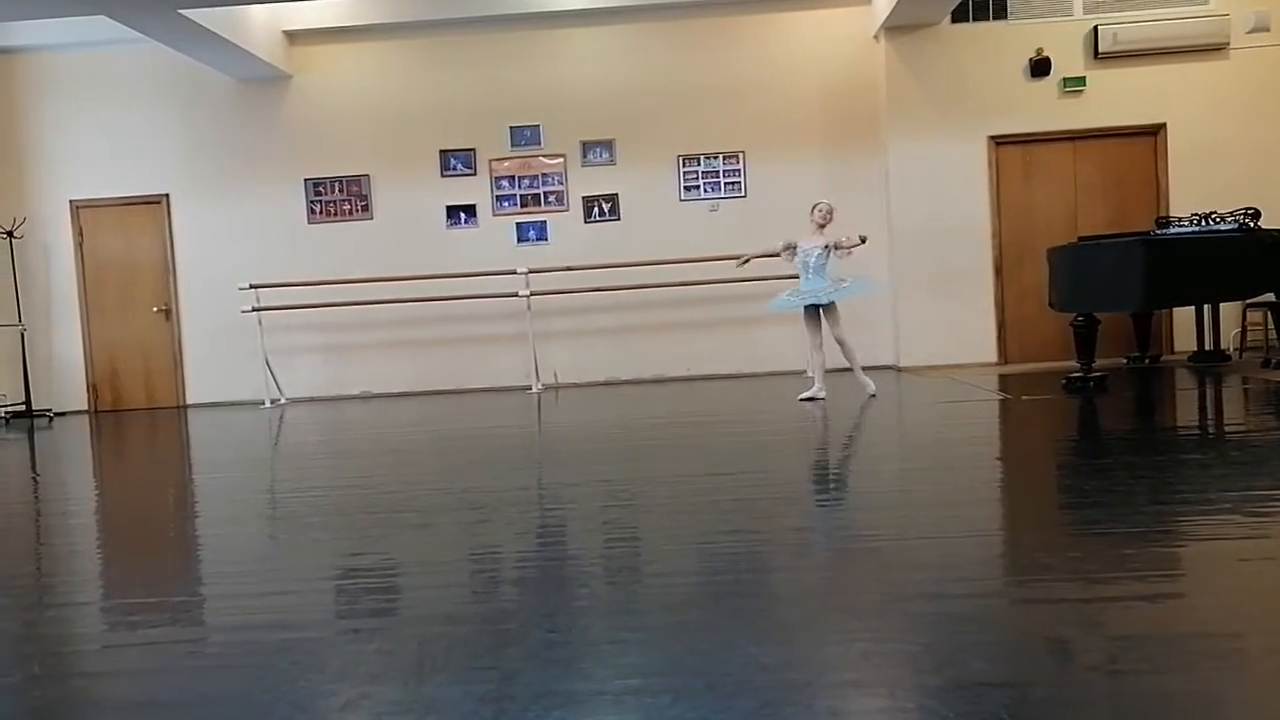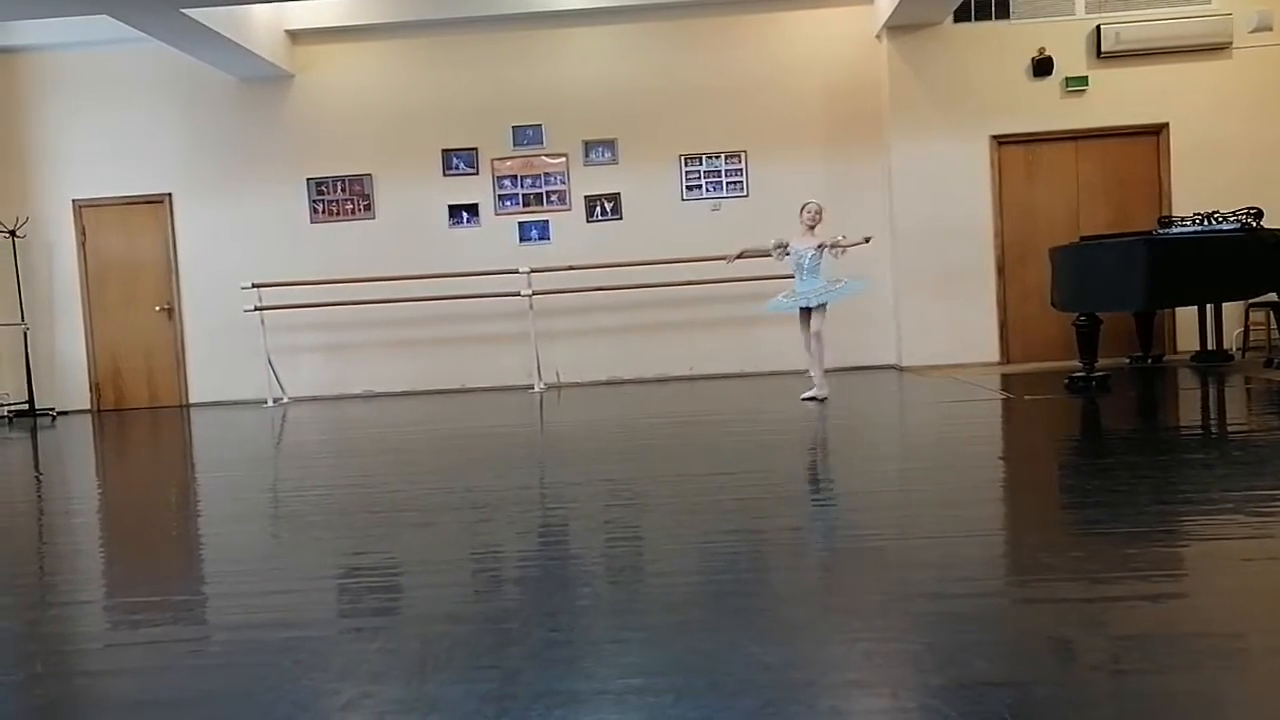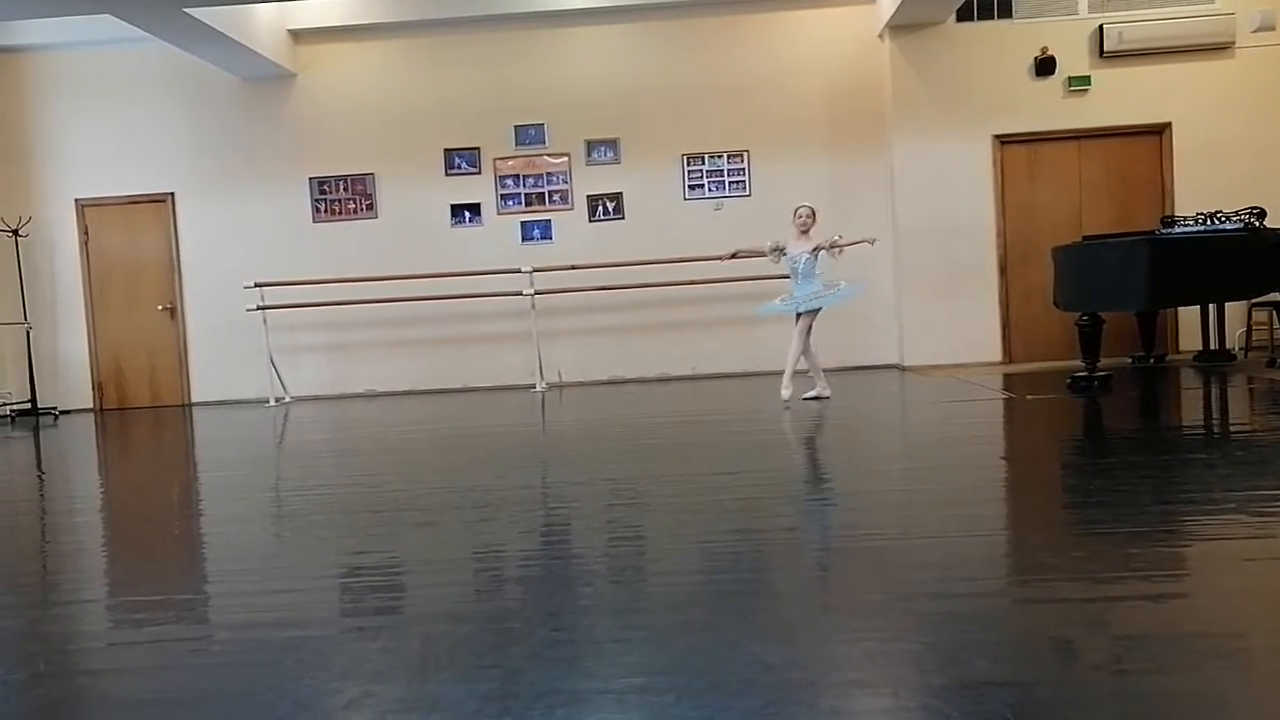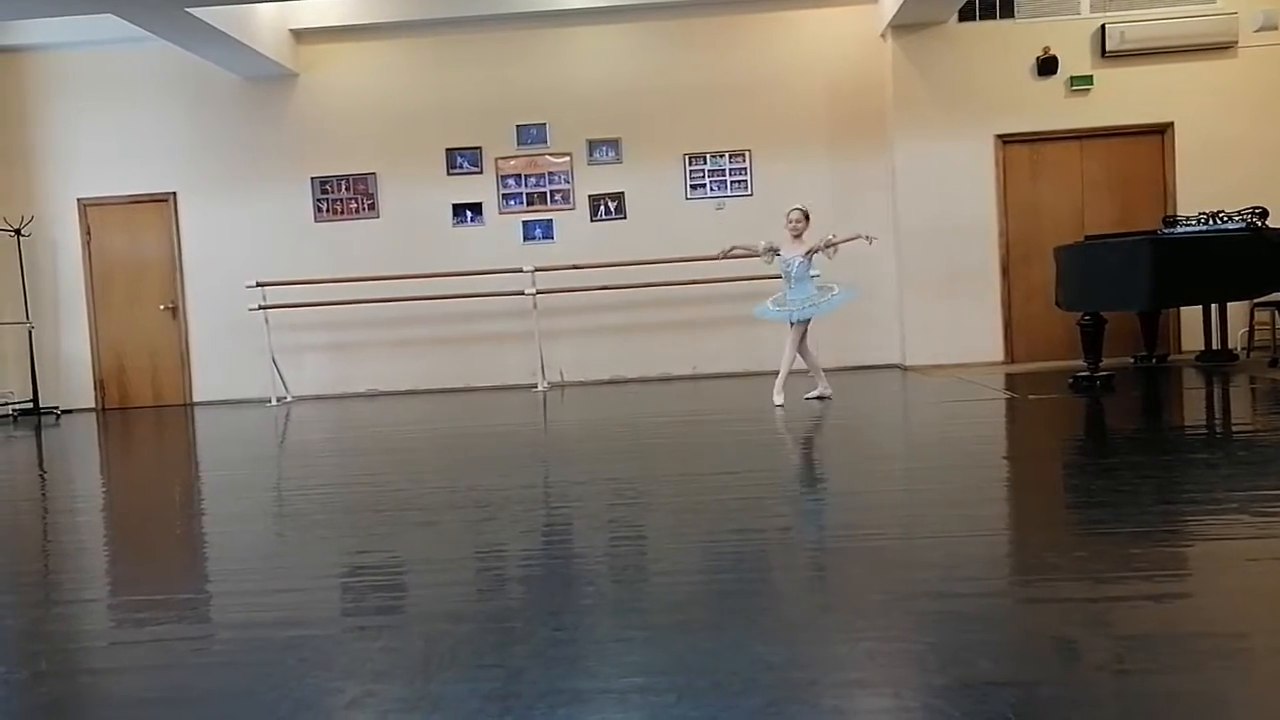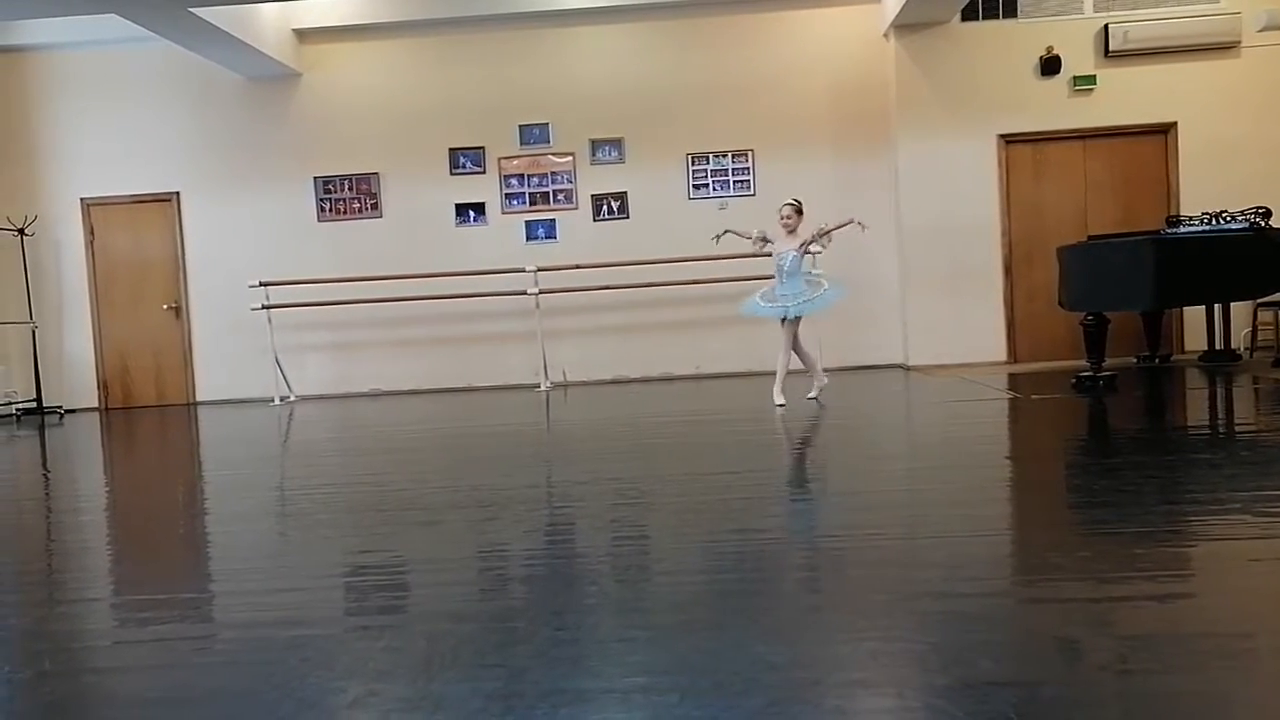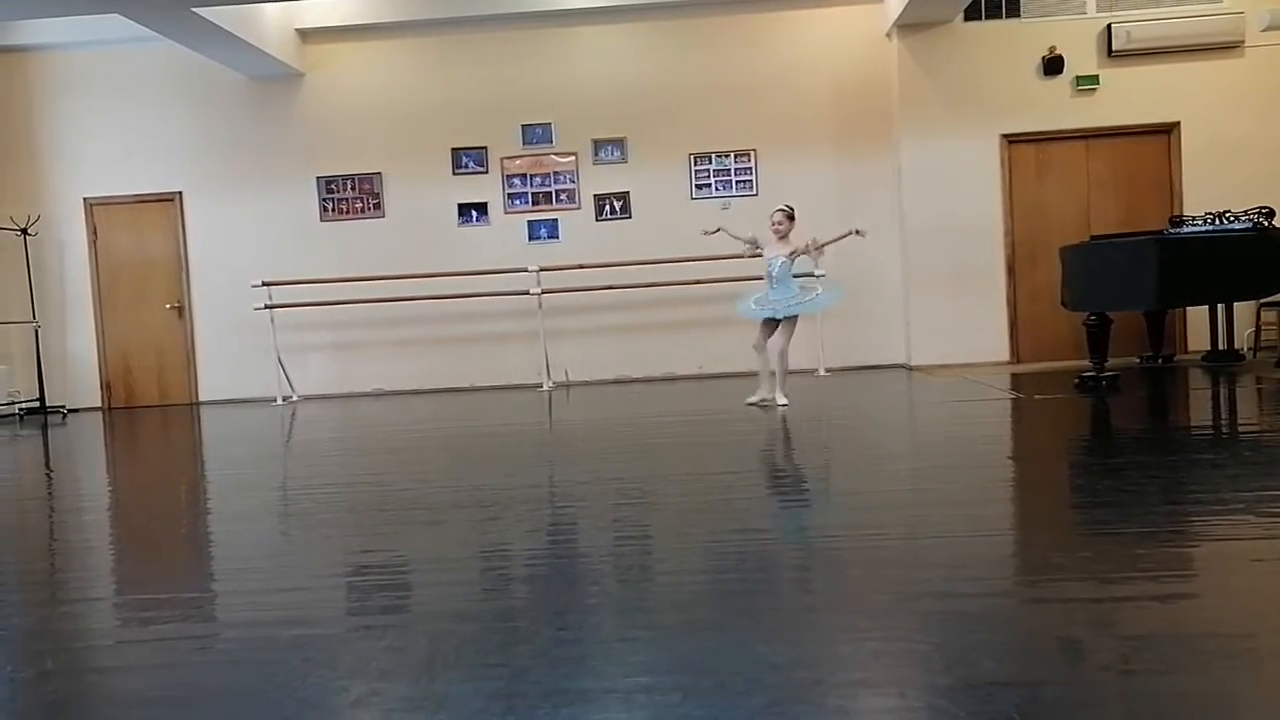
dt=0.2s
person 1, frame 1
left shoulder: (828, 241)
right shoulder: (800, 243)
left elbow: (844, 245)
right elbow: (777, 250)
left wrist: (860, 242)
right wrist: (750, 256)
left hip: (824, 290)
right hip: (806, 293)
left knee: (838, 335)
right knee: (814, 342)
left ankle: (861, 376)
right ankle: (819, 387)
person 1, frame 2
left shoulder: (821, 242)
right shoulder: (791, 243)
left elbow: (841, 244)
right elbow: (768, 249)
left wrist: (863, 241)
right wrist: (742, 252)
left hip: (818, 290)
right hip: (801, 294)
left knee: (816, 330)
right knee: (808, 343)
left ankle: (819, 377)
right ankle: (820, 386)
person 1, frame 3
left shoulder: (816, 245)
right shoulder: (787, 246)
left elbow: (841, 243)
right elbow: (763, 251)
left wrist: (864, 240)
right wrist: (737, 252)
left hip: (814, 294)
right hip: (798, 297)
left knee: (799, 333)
right knee: (804, 344)
left ankle: (787, 379)
right ankle: (822, 386)
person 1, frame 4
left shoulder: (809, 248)
right shoulder: (781, 248)
left elbow: (833, 242)
right elbow: (757, 249)
left wrist: (860, 236)
right wrist: (732, 248)
left hip: (807, 299)
right hip: (791, 301)
left knee: (793, 341)
right knee: (800, 345)
left ankle: (779, 387)
right ankle: (823, 386)
person 1, frame 5
left shoulder: (803, 241)
right shoulder: (775, 241)
left elbow: (826, 230)
right elbow: (750, 235)
left wrist: (853, 222)
right wrist: (727, 231)
left hip: (798, 295)
right hip: (780, 296)
left knee: (787, 341)
right knee: (793, 342)
left ankle: (778, 389)
right ankle: (819, 378)
person 1, frame 6
left shoulder: (793, 249)
right shoulder: (766, 247)
left elbow: (822, 243)
right elbow: (741, 238)
left wrist: (850, 232)
right wrist: (719, 230)
left hip: (790, 300)
right hip: (772, 303)
left knee: (781, 347)
right knee: (759, 344)
left ankle: (779, 391)
right ankle: (765, 389)
